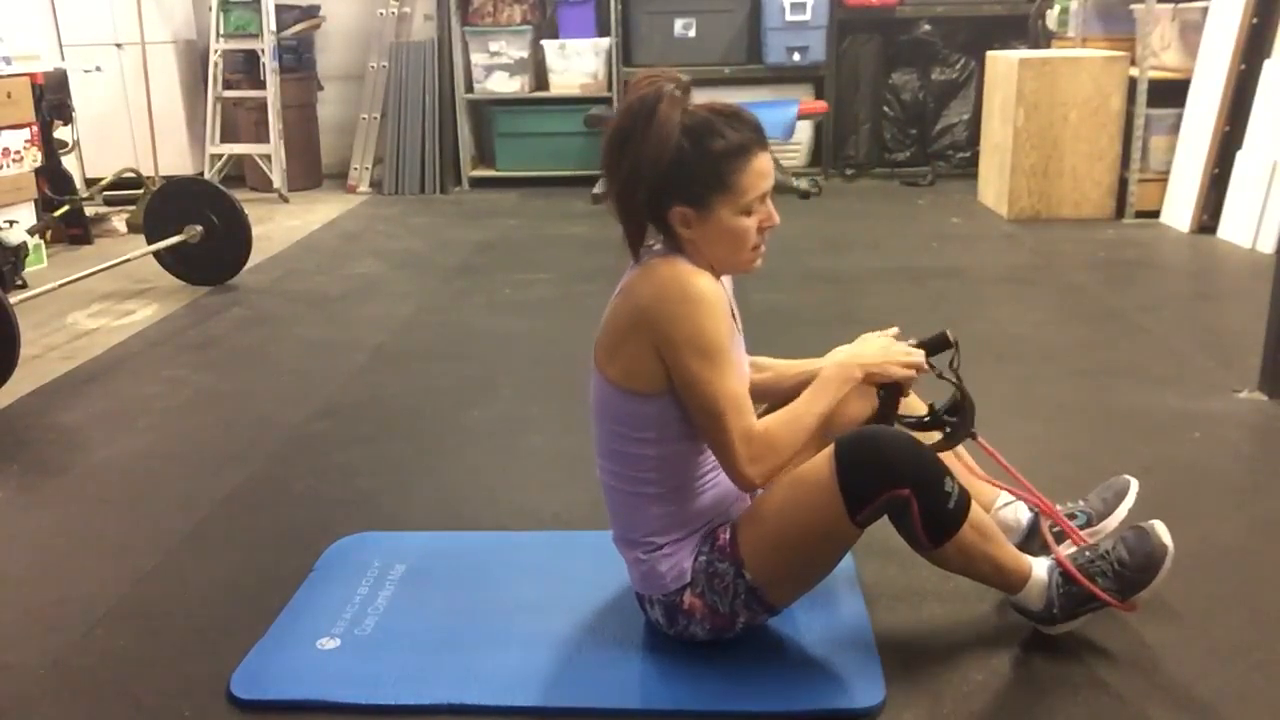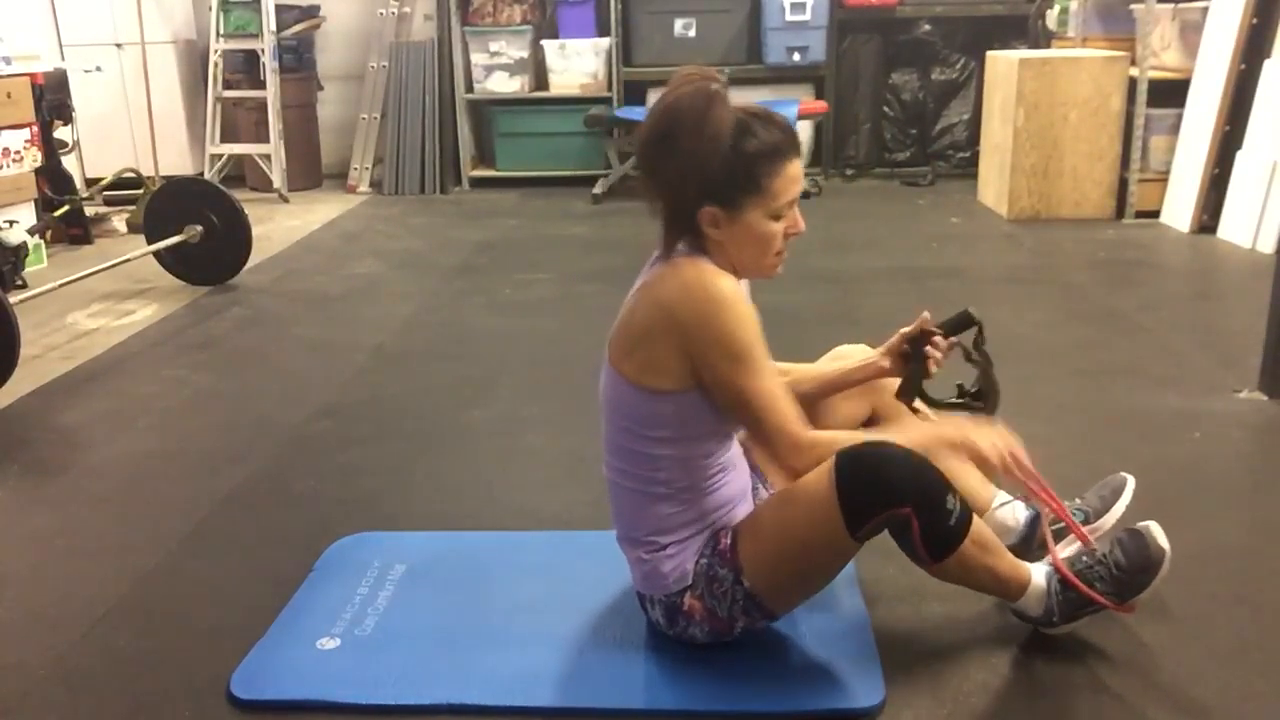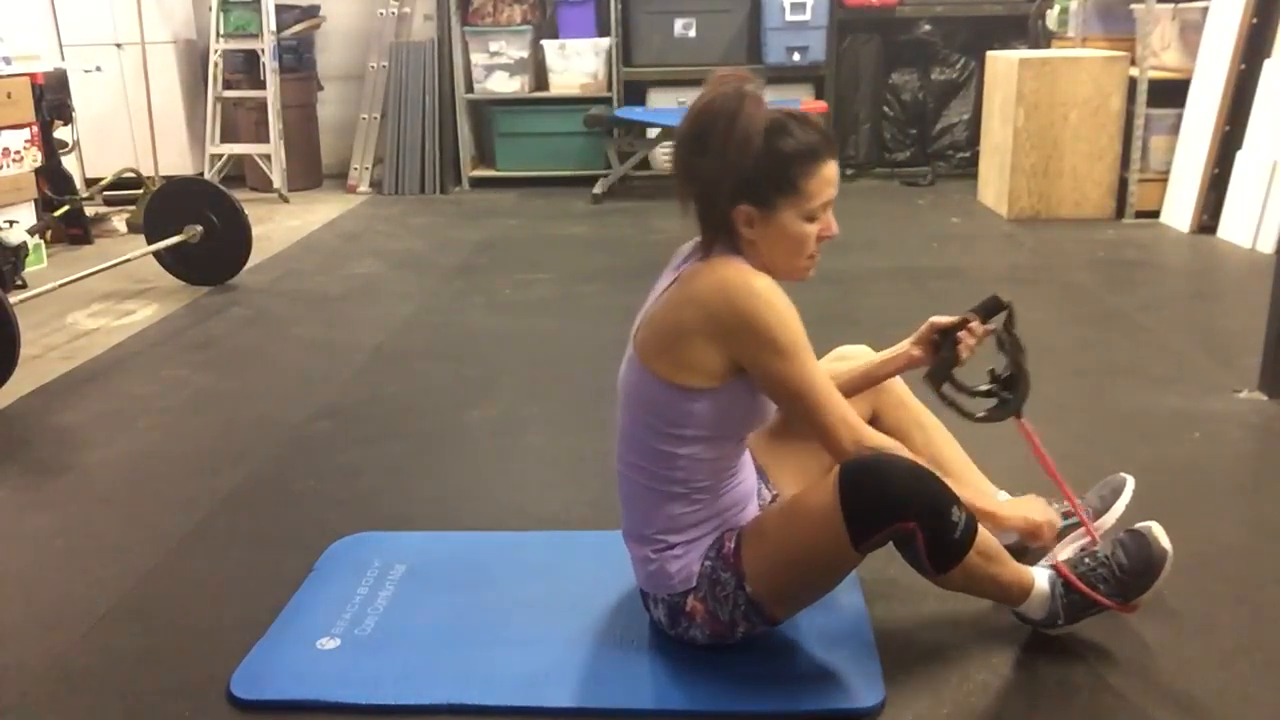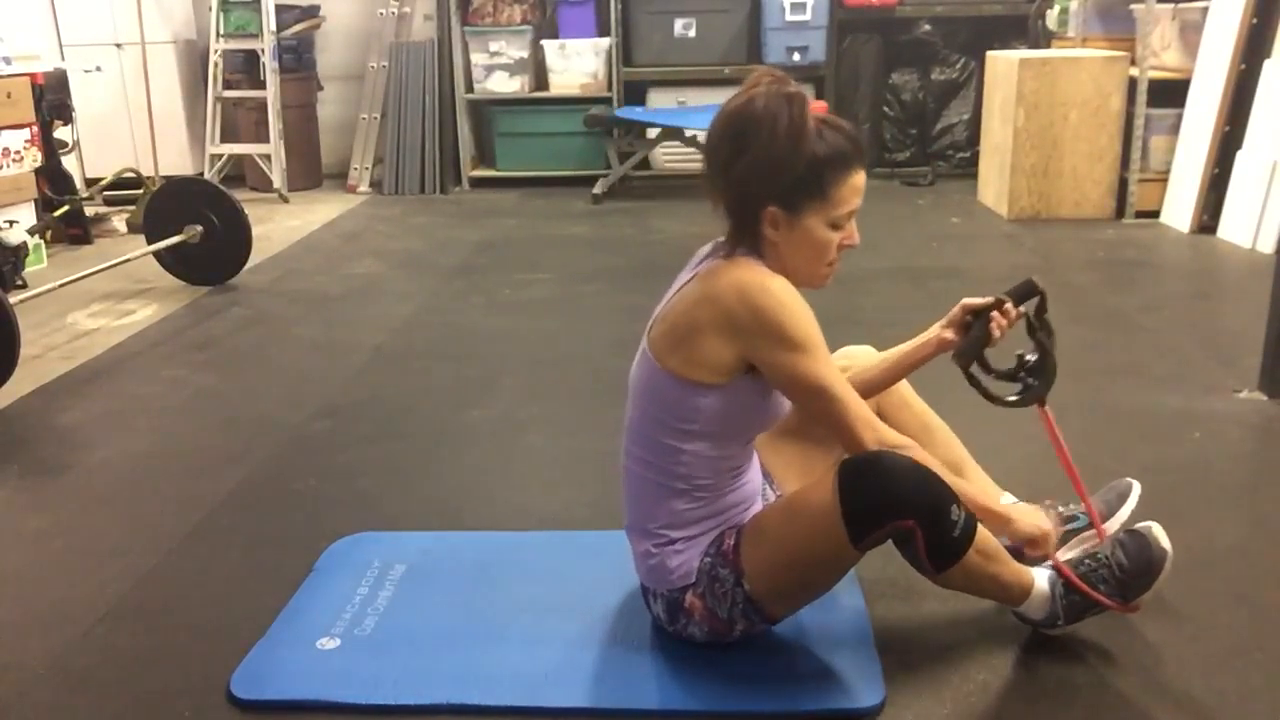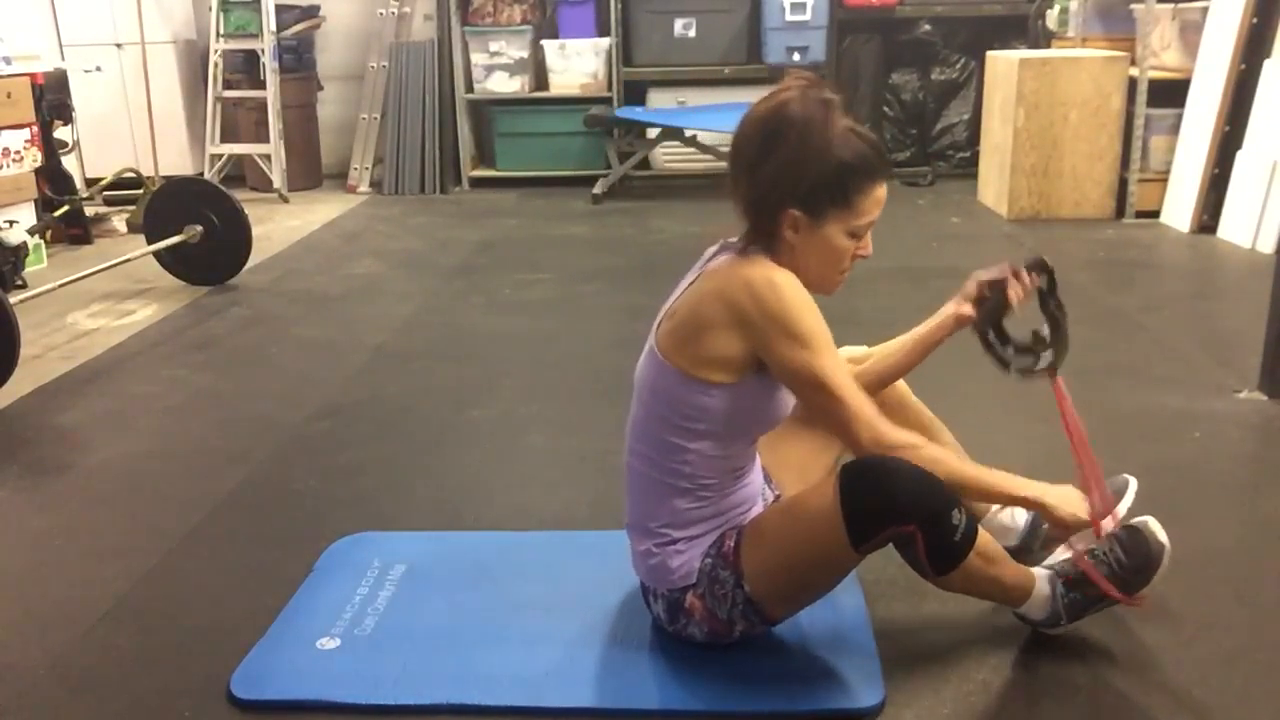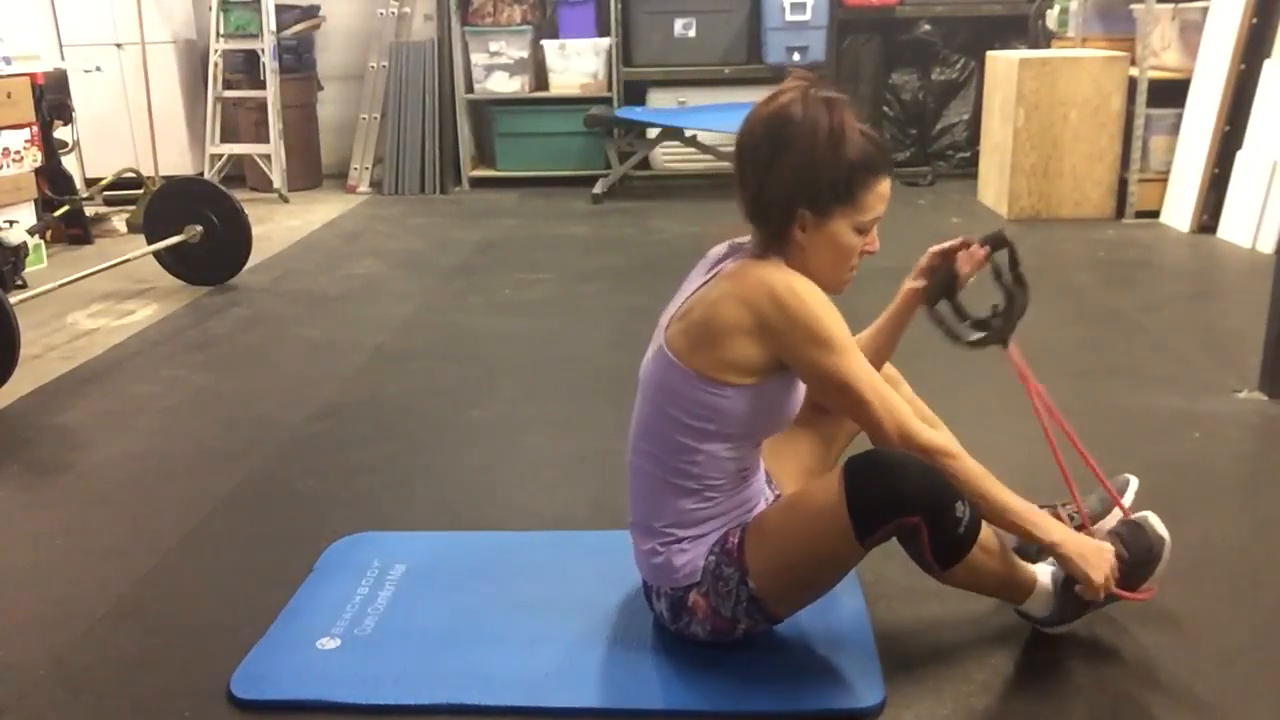
dt=0.2s
person 1, frame 1
left shoulder: (673, 269)
right shoulder: (683, 293)
left elbow: (737, 381)
right elbow: (750, 460)
left wrist: (855, 367)
right wrist: (846, 371)
left hip: (703, 531)
right hip: (695, 586)
left knee: (866, 386)
right knee: (885, 460)
left ankle: (1020, 526)
right ankle: (1043, 591)
person 1, frame 2
left shoulder: (688, 267)
right shoulder: (705, 294)
left elbow: (759, 386)
right elbow: (795, 451)
left wrist: (878, 366)
right wrist: (948, 435)
left hip: (712, 523)
right hip: (696, 587)
left knee: (858, 368)
right knee: (884, 475)
left ankle: (1018, 527)
right ankle: (1042, 595)
person 1, frame 3
left shoulder: (712, 264)
right shoulder: (740, 294)
left elbow: (806, 395)
right elbow: (849, 444)
left wrist: (901, 357)
right wrist: (993, 510)
left hip: (719, 517)
right hip: (699, 588)
left knee: (856, 363)
right knee: (890, 487)
left ankle: (1023, 535)
right ankle: (1042, 597)
person 1, frame 4
left shoulder: (732, 263)
right shoulder: (755, 294)
left elbow: (826, 391)
right elbow: (867, 442)
left wrist: (936, 340)
right wrist: (1002, 514)
left hip: (723, 516)
right hip: (701, 584)
left knee: (858, 364)
right knee: (889, 484)
left ankle: (1034, 529)
right ankle: (1042, 598)
person 1, frame 5
left shoulder: (742, 262)
right shoulder: (763, 290)
left elbow: (840, 385)
right elbow: (873, 440)
left wrist: (954, 315)
right wrist: (1032, 490)
left hip: (726, 515)
right hip: (698, 583)
left knee: (861, 373)
right knee: (892, 488)
left ankle: (1022, 530)
right ankle: (1042, 597)
person 1, frame 6
left shoulder: (742, 263)
right shoulder: (778, 294)
left elbow: (843, 381)
right elbow: (910, 441)
left wrist: (914, 292)
right wrist: (1054, 536)
left hip: (719, 525)
right hip: (702, 583)
left knee: (864, 384)
right knee: (896, 480)
left ankle: (1025, 533)
right ankle: (1041, 593)
